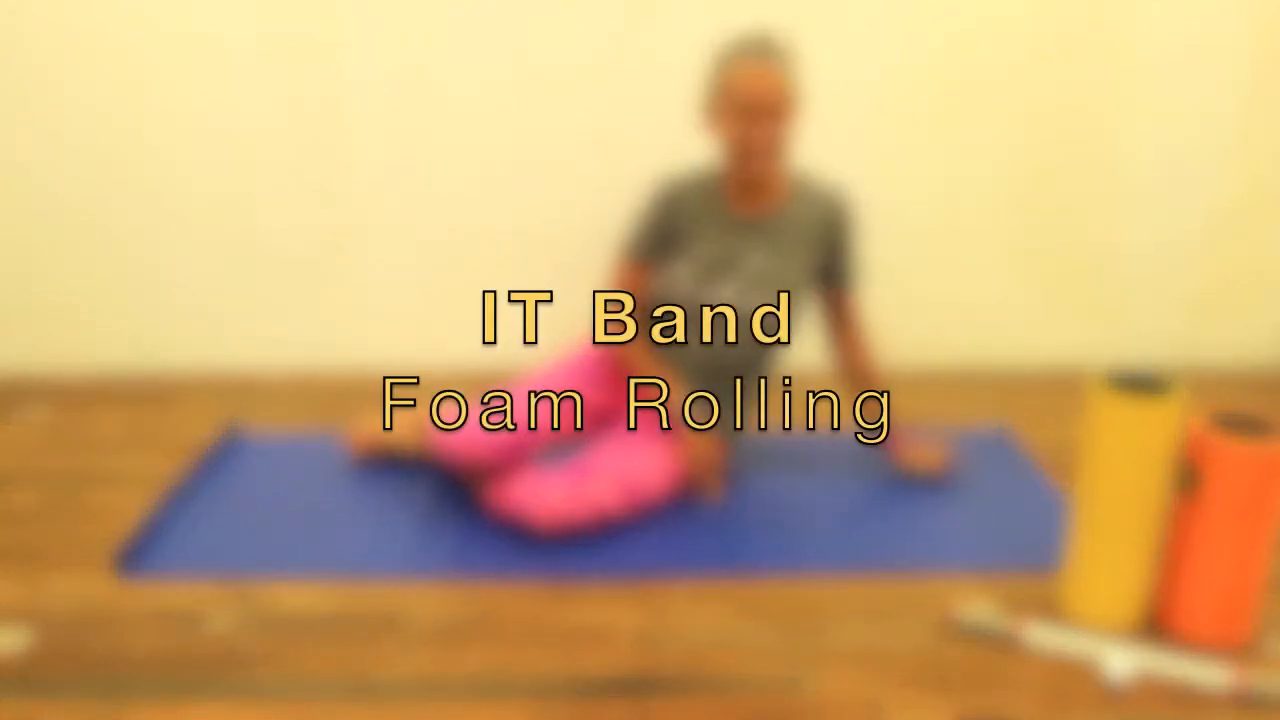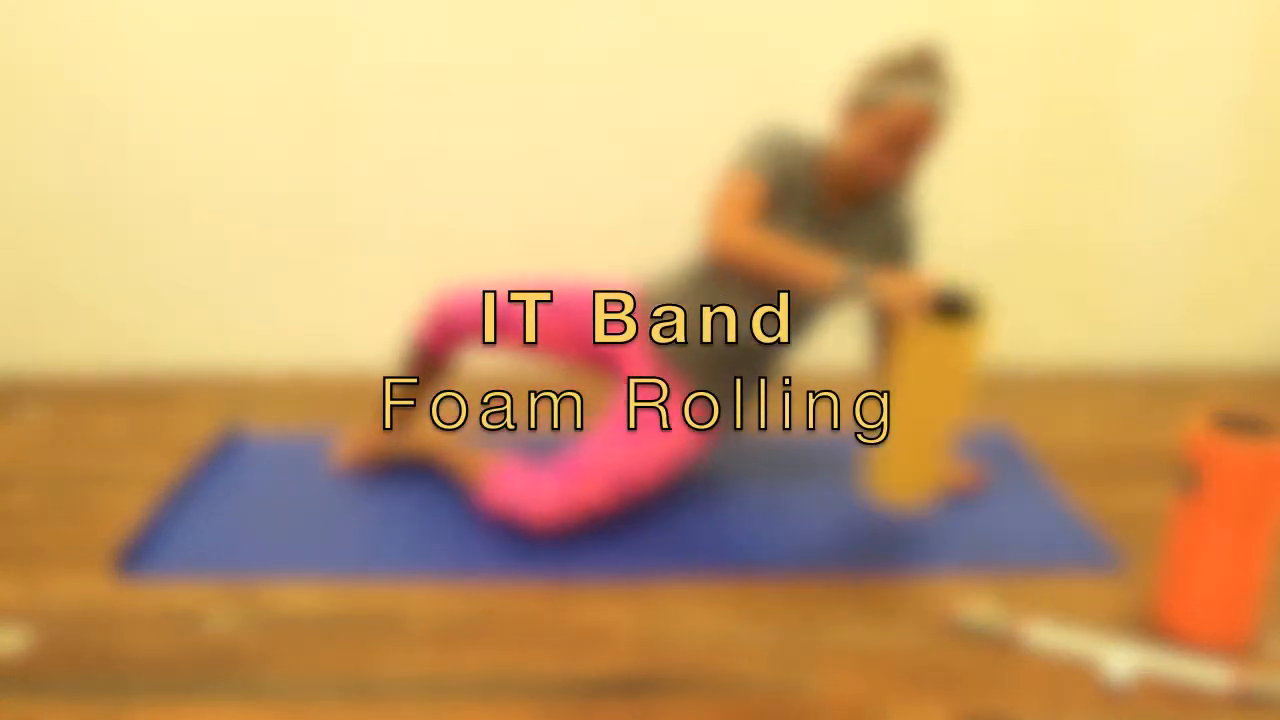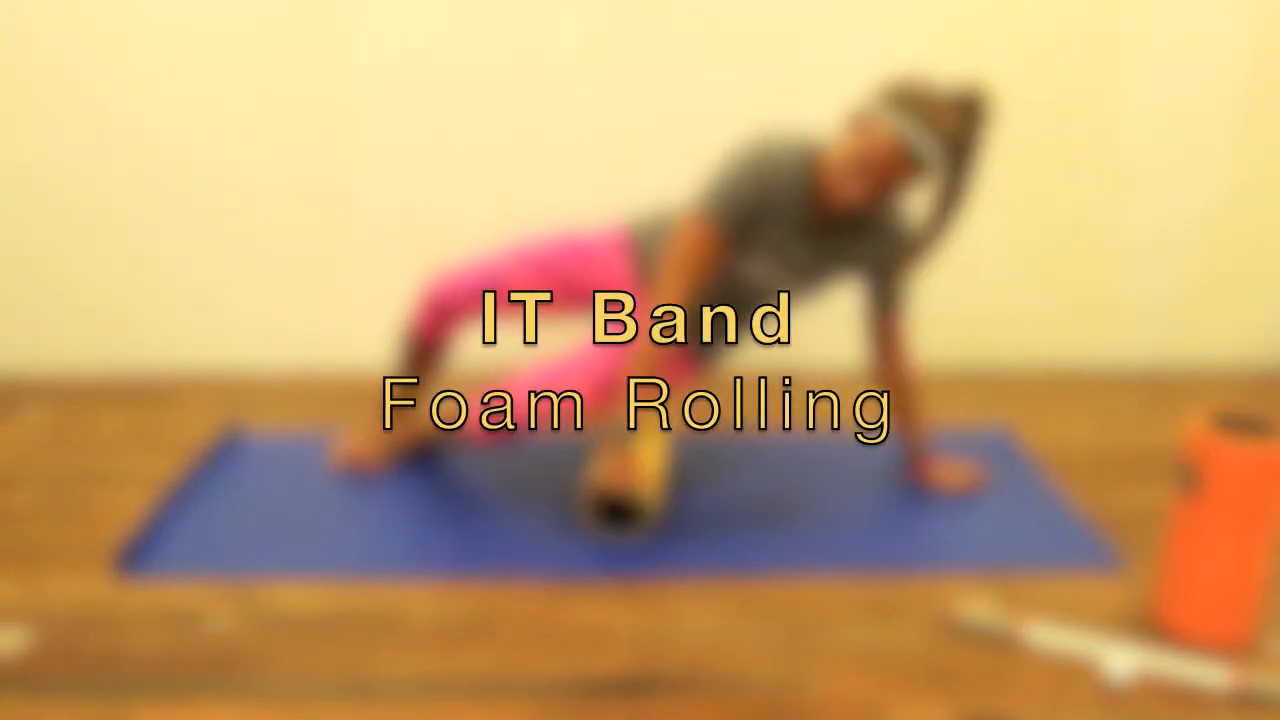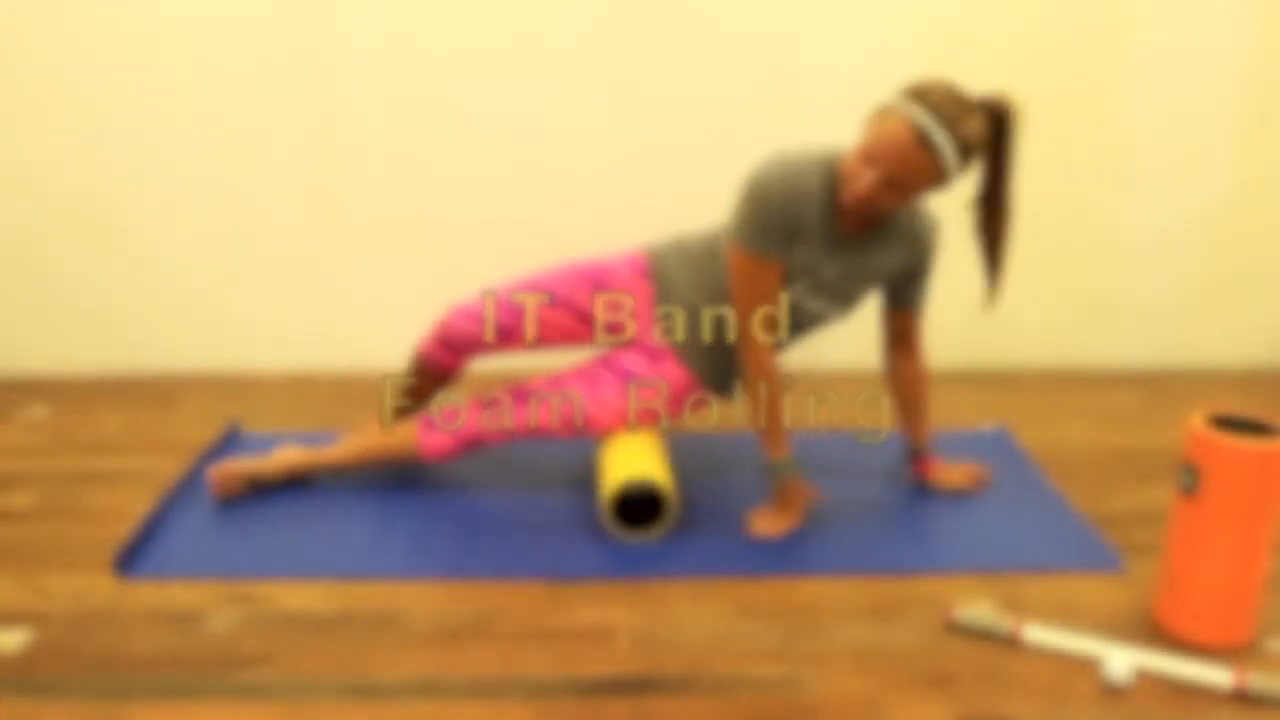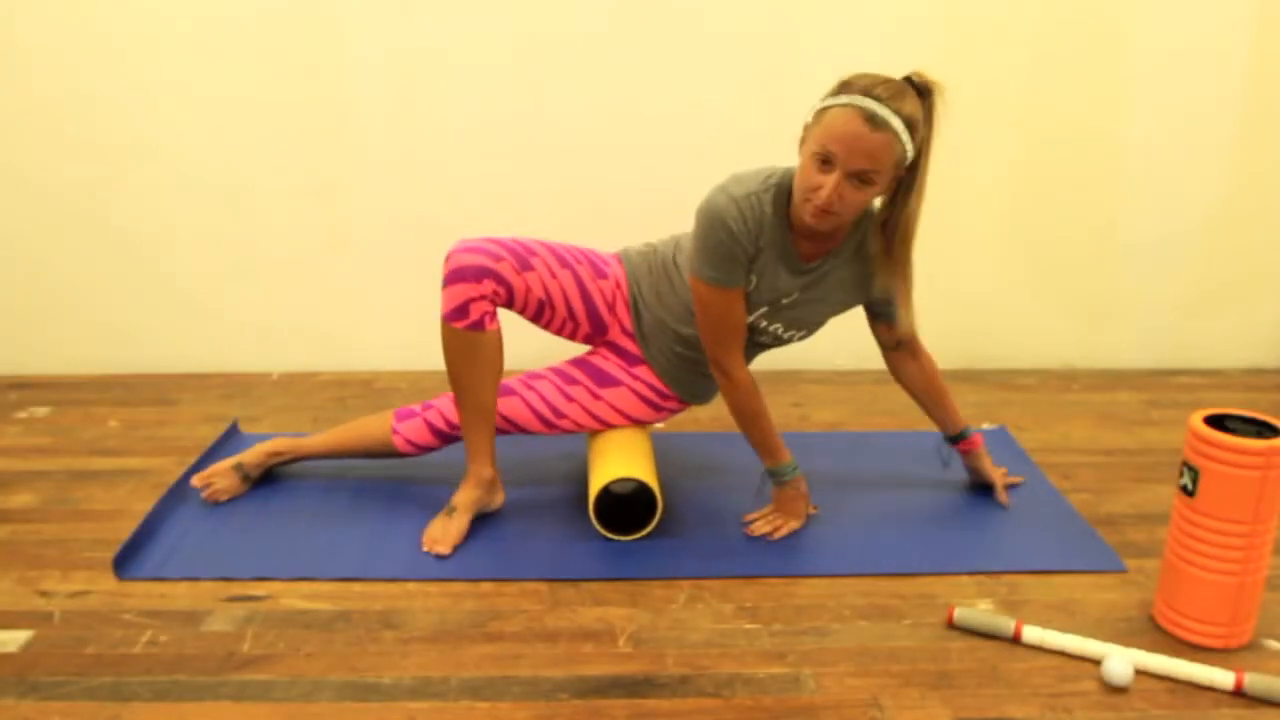
dt=1s
person 1, frame 1
left shoulder: (822, 215)
right shoulder: (676, 201)
left elbow: (846, 332)
left wrist: (892, 439)
right wrist: (687, 412)
left hip: (701, 423)
right hip: (624, 372)
left knee: (547, 506)
right knee: (481, 444)
left ankle: (439, 444)
right ankle: (426, 432)
person 1, frame 2
left shoulder: (887, 225)
right shoulder: (780, 155)
left elbow: (890, 351)
right elbow: (727, 237)
right wrist: (863, 280)
left hip: (689, 397)
right hip: (644, 320)
left knee: (531, 507)
right knee: (453, 315)
left ankle: (424, 446)
right ankle: (396, 424)
person 1, frame 3
left shoulder: (881, 237)
right shoulder: (767, 166)
left elbow: (889, 350)
right elbow: (663, 297)
left wrist: (920, 457)
right wrist: (622, 435)
left hip: (684, 342)
right hip: (628, 259)
left knee: (507, 413)
right knee: (447, 295)
left ankle: (414, 433)
right ankle: (396, 413)
person 1, frame 4
left shoulder: (912, 241)
right shoulder: (784, 186)
left elbow: (903, 350)
right elbow: (756, 343)
left wrist: (924, 459)
right wrist: (783, 474)
left hip: (681, 369)
right hip: (647, 288)
left knee: (483, 424)
right knee: (461, 331)
left ankle: (306, 462)
right ankle: (401, 420)
person 1, frame 5
left shoulder: (883, 253)
right shoulder: (735, 211)
left elbow: (904, 352)
right elbow: (730, 366)
left wrist: (971, 450)
right wrist: (785, 476)
left hip: (656, 376)
right hip: (619, 293)
left knee: (456, 414)
right knee: (471, 265)
right ankle: (481, 478)
